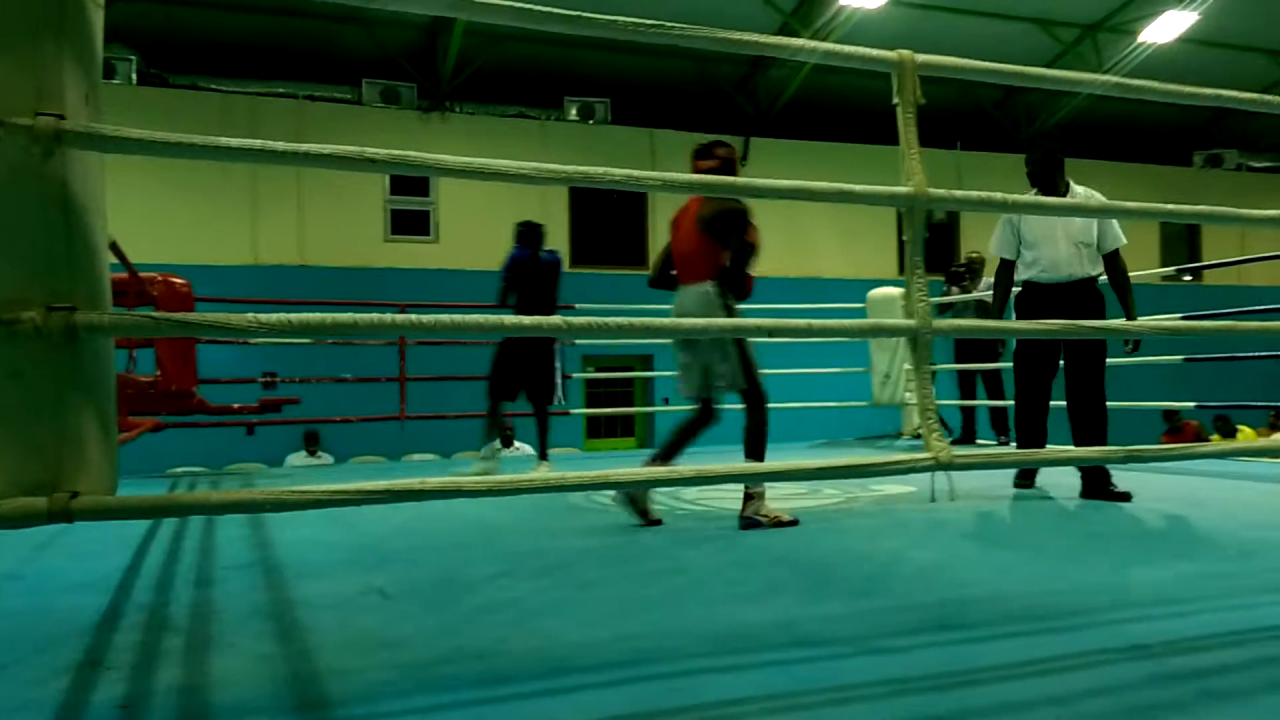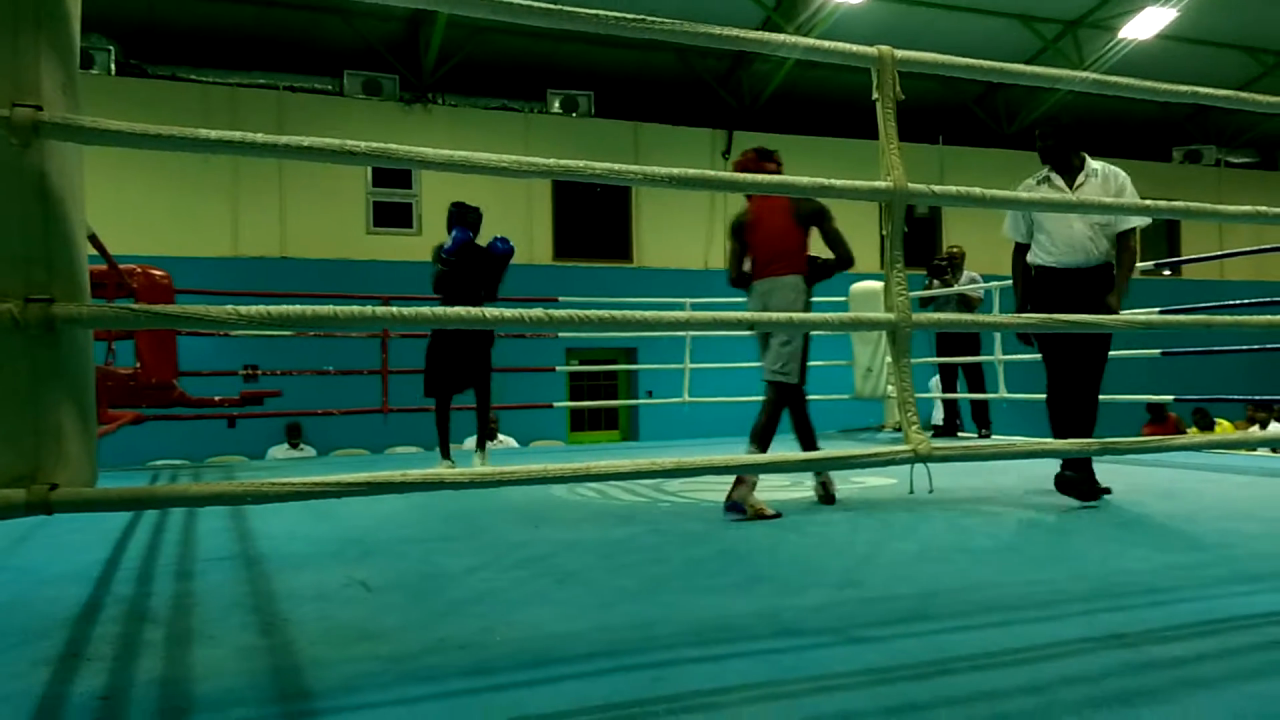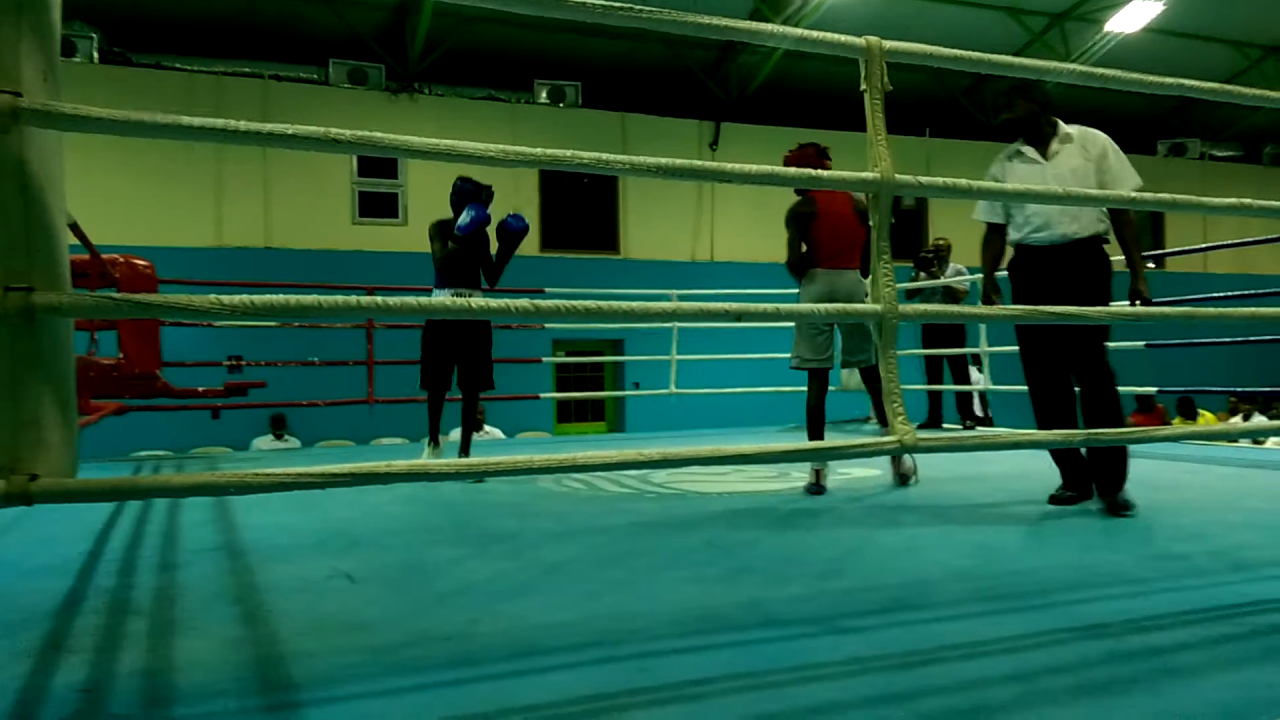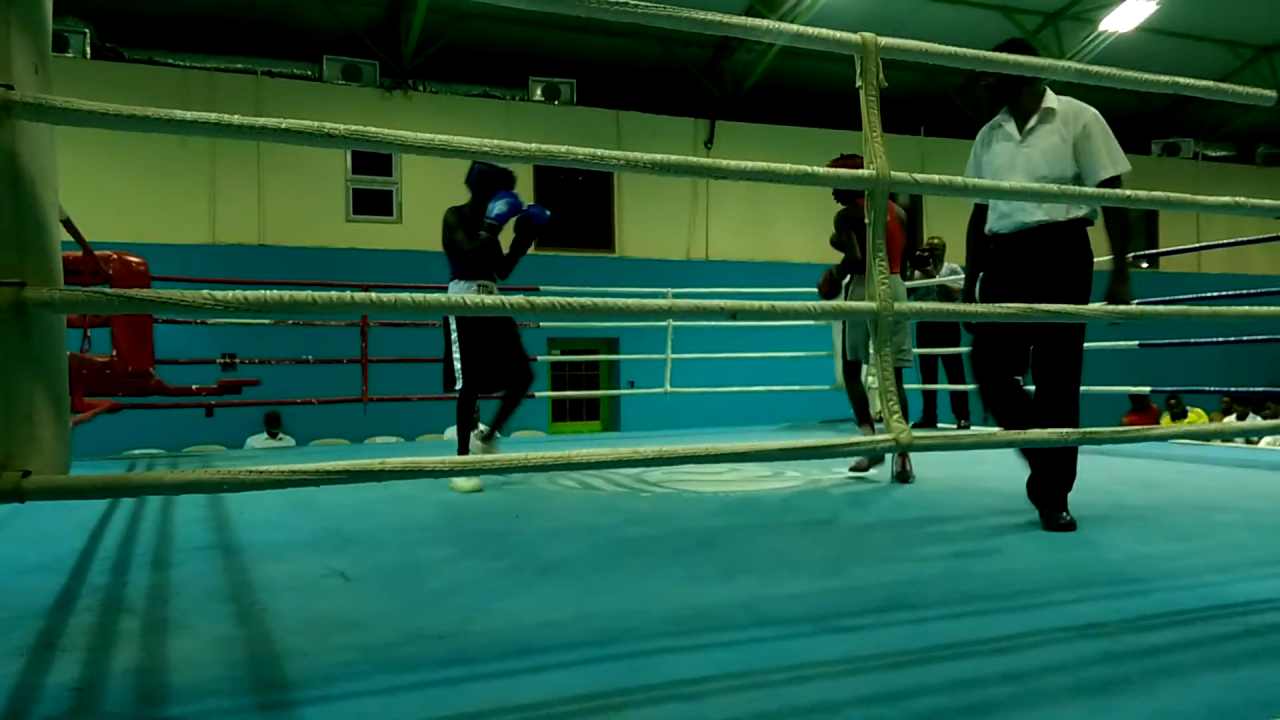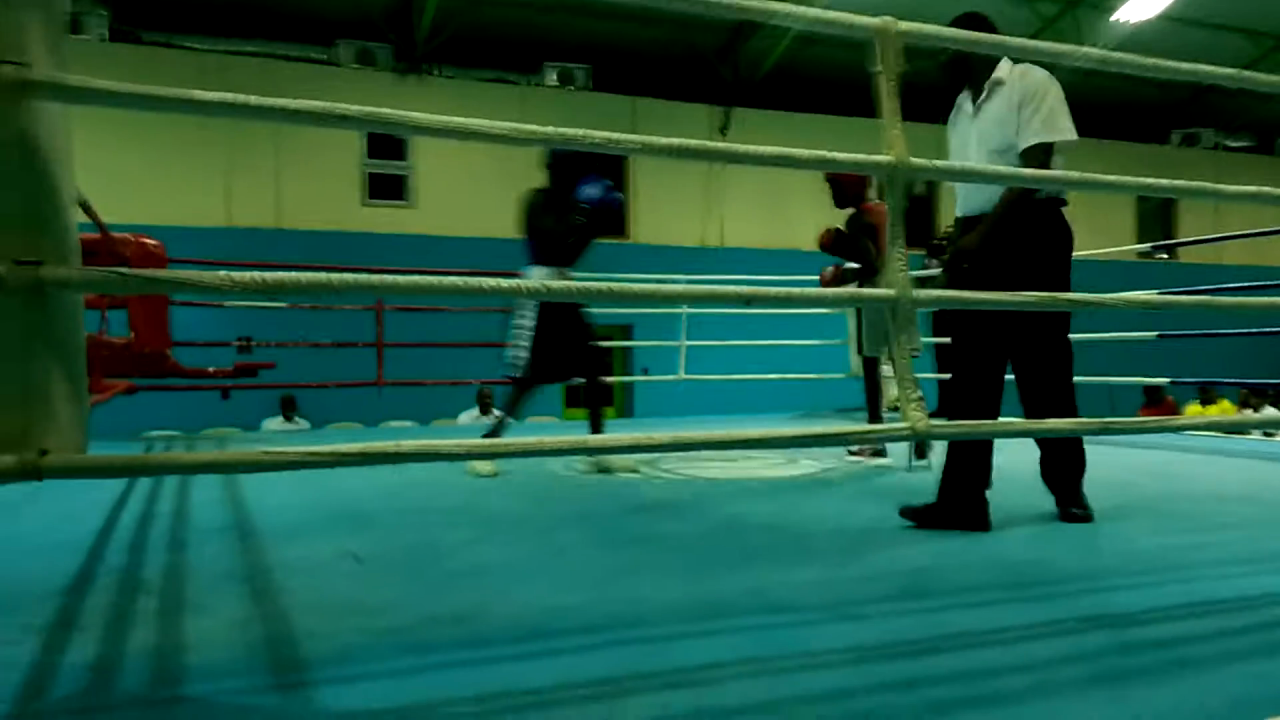
dt=0.5s
person 1, frame 1
left shoulder: (1092, 203)
right shoulder: (1018, 212)
left elbow: (1114, 261)
right elbow: (1006, 268)
left wrist: (1131, 315)
right wrist: (998, 320)
left hip: (1083, 300)
right hip: (1037, 302)
left knee: (1089, 390)
right knee: (1032, 388)
left ankle: (1095, 477)
person 1, frame 2
left shoulder: (1113, 180)
right shoulder: (1030, 190)
left elbow: (1127, 242)
right elbow: (1021, 251)
left wrist: (1117, 293)
right wrist: (1021, 308)
left hip: (1097, 285)
right hip: (1051, 287)
left knee: (1087, 382)
right knee: (1063, 376)
left ankle: (1079, 464)
right ankle: (1073, 467)
person 1, frame 3
left shoulder: (1092, 144)
right shoulder: (1004, 165)
left elbow: (1121, 211)
right elbow: (995, 231)
left wrist: (1136, 274)
right wrist: (988, 278)
left hip: (1084, 262)
right hip: (1031, 269)
left knee: (1091, 366)
right knee: (1044, 377)
left ankle: (1109, 475)
right ankle: (1074, 475)
person 1, frame 4
left shoulder: (1078, 118)
right shoulder: (988, 136)
left elbow: (1111, 197)
left wrist: (1119, 272)
right wrist: (969, 282)
left hip: (1059, 252)
right hip: (1003, 258)
left knee: (1055, 373)
right knee: (991, 370)
left ankle: (1053, 492)
right ankle: (1047, 461)
person 1, frame 5
left shoulder: (1031, 84)
right shoulder: (961, 107)
left elbow: (1035, 169)
left wrist: (984, 233)
right wrist: (963, 242)
left hip: (1027, 232)
right hip: (975, 241)
left knee: (1043, 368)
right knee: (972, 369)
left ankle: (1068, 488)
right ankle: (961, 497)
person 2, frame 1
left shoulder: (684, 213)
right shoulder: (729, 208)
left elbow: (658, 278)
right elbow: (734, 272)
right wrist: (749, 249)
left hip: (682, 307)
right hip: (711, 303)
left knee: (704, 410)
right knee: (755, 399)
left ankle: (641, 482)
right ankle: (752, 504)
person 2, frame 2
left shoulder: (743, 219)
right shoulder: (807, 207)
left elbow: (735, 277)
right elbow: (845, 259)
right wrist: (817, 267)
left hip: (759, 298)
right hip: (790, 294)
left knee: (793, 390)
right knee: (778, 391)
left ankle: (821, 477)
right ankle: (742, 488)
person 2, frame 3
left shoulder: (800, 209)
right shoulder: (859, 205)
left elbow: (795, 264)
right elbow: (866, 264)
left hip: (816, 290)
right hip: (851, 287)
left knee: (817, 380)
right knee: (873, 375)
left ankle: (818, 468)
right ankle: (898, 457)
person 2, frame 4
left shoulder: (848, 214)
right shoulder: (897, 212)
left elbow: (854, 258)
left wrist: (834, 275)
left hip: (863, 290)
right hip: (895, 288)
left knee: (852, 369)
right knee: (894, 375)
left ankle: (870, 438)
right ankle: (902, 456)
person 2, frame 5
left shoulder: (857, 220)
right shoulder: (884, 212)
left elbow: (873, 267)
left wrist: (841, 276)
right wrist: (842, 249)
left hip: (876, 290)
left knee: (870, 363)
left ankle: (875, 439)
person 3, frame 1
left shoulder: (547, 267)
right shoulder: (516, 266)
left elbow: (551, 307)
right elbow: (503, 300)
left wrist: (550, 279)
right wrist: (509, 275)
left hip: (540, 335)
right hip: (515, 334)
left knee: (539, 401)
right knee: (495, 394)
left ankle: (543, 458)
right ankle: (489, 459)
person 3, frame 2
left shoulder: (483, 253)
right shoulder: (441, 250)
left elbow: (490, 296)
right elbow: (437, 287)
left wrist: (498, 269)
right wrist: (448, 257)
left knee: (482, 385)
right knee: (442, 394)
left ankle: (481, 449)
right ankle: (446, 457)
person 3, frame 3
left shoulder: (480, 234)
right shoulder: (439, 228)
left elbow: (492, 279)
right elbow: (441, 264)
left wrist: (507, 247)
right wrist: (460, 236)
left knee: (472, 385)
right knee: (436, 383)
left ankle: (463, 456)
right ankle: (432, 441)
person 3, frame 4
left shoulder: (489, 218)
right shoulder: (454, 216)
left elbow: (502, 271)
right elbow: (468, 256)
left wrist: (524, 239)
right wrist: (492, 225)
left knee: (522, 374)
right knee: (471, 383)
left ankle: (489, 435)
person 3, frame 5
left shoulder: (562, 204)
right shoulder: (537, 201)
right elbow: (556, 241)
left wrist: (595, 222)
right wrist: (582, 212)
left knee: (595, 369)
right knee: (529, 377)
right ankle: (490, 440)
person 4, frame 1
left shoulder: (990, 284)
right shoulder: (955, 287)
left elbow: (993, 308)
right elbow: (941, 310)
left wrist: (971, 291)
right wrist: (949, 286)
left hip: (985, 340)
right hip: (962, 341)
left knee: (994, 388)
right knee: (966, 389)
left ankle: (1002, 433)
right ankle: (968, 432)
person 4, frame 2
left shoulder: (973, 278)
right shoulder: (937, 280)
left elbow: (974, 303)
right elbow: (923, 304)
left wrist: (953, 285)
right wrist: (931, 280)
left hip: (966, 334)
right hip: (944, 335)
left knee: (975, 382)
right knee: (947, 382)
left ankle: (983, 425)
right ankle: (950, 424)
person 4, frame 3
left shoulder: (958, 270)
right shoulder: (923, 272)
left elbow: (960, 295)
right elbow: (909, 295)
left wrist: (939, 277)
right wrist: (918, 272)
left hip: (952, 326)
right hip: (929, 327)
left knee: (960, 373)
right knee: (933, 375)
left ankle: (968, 417)
right ankle: (934, 416)
person 4, frame 4
left shoulder: (953, 269)
right shoulder: (918, 271)
left elbow: (955, 294)
left wrist: (934, 276)
right wrist: (913, 270)
left hip: (946, 325)
right hip: (924, 326)
left knee: (955, 373)
right knee: (927, 374)
left ankle: (962, 417)
right ankle: (928, 416)
person 4, frame 5
right shoulder: (934, 260)
right elbow: (923, 283)
right wrist: (930, 259)
right hip: (940, 313)
right knee: (942, 361)
right ankle: (943, 405)
